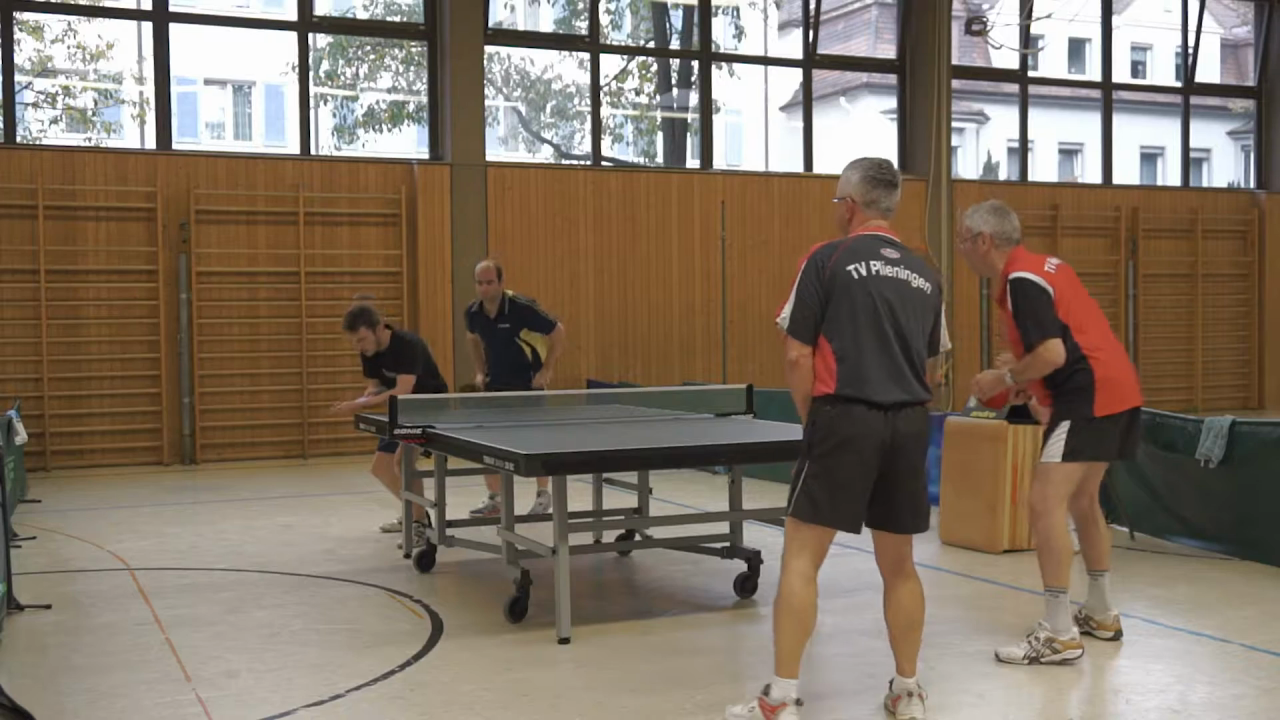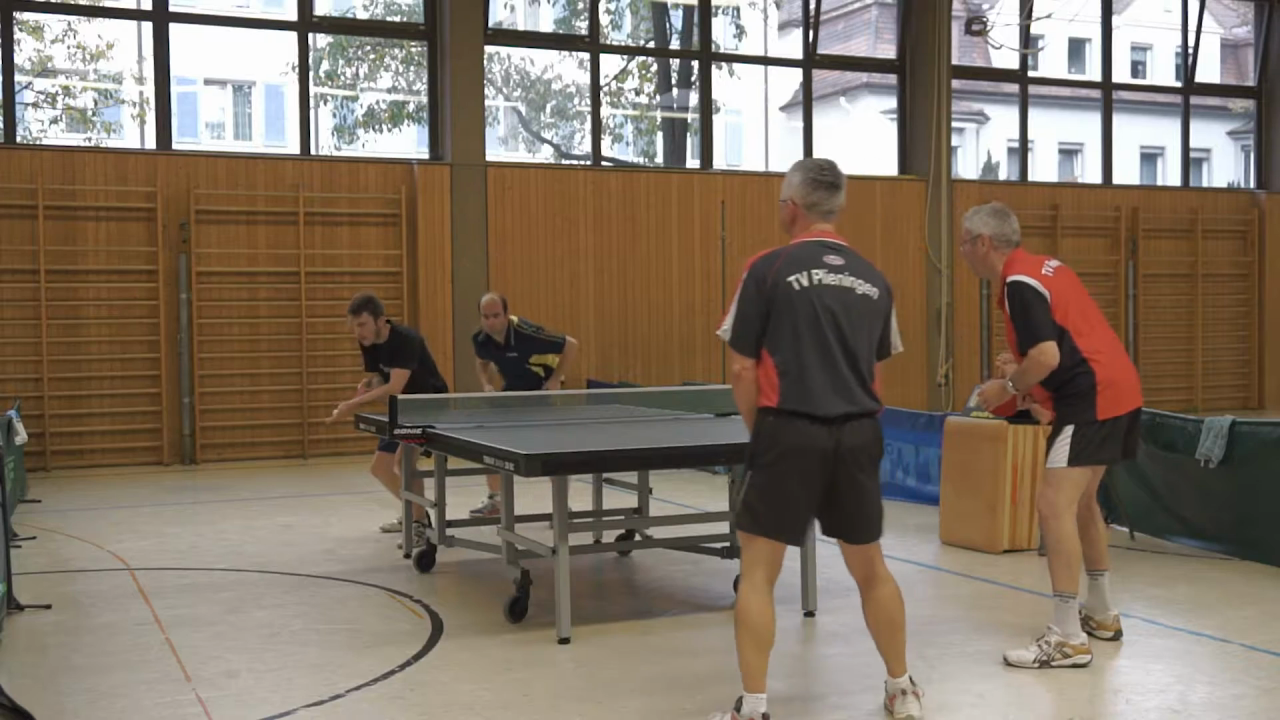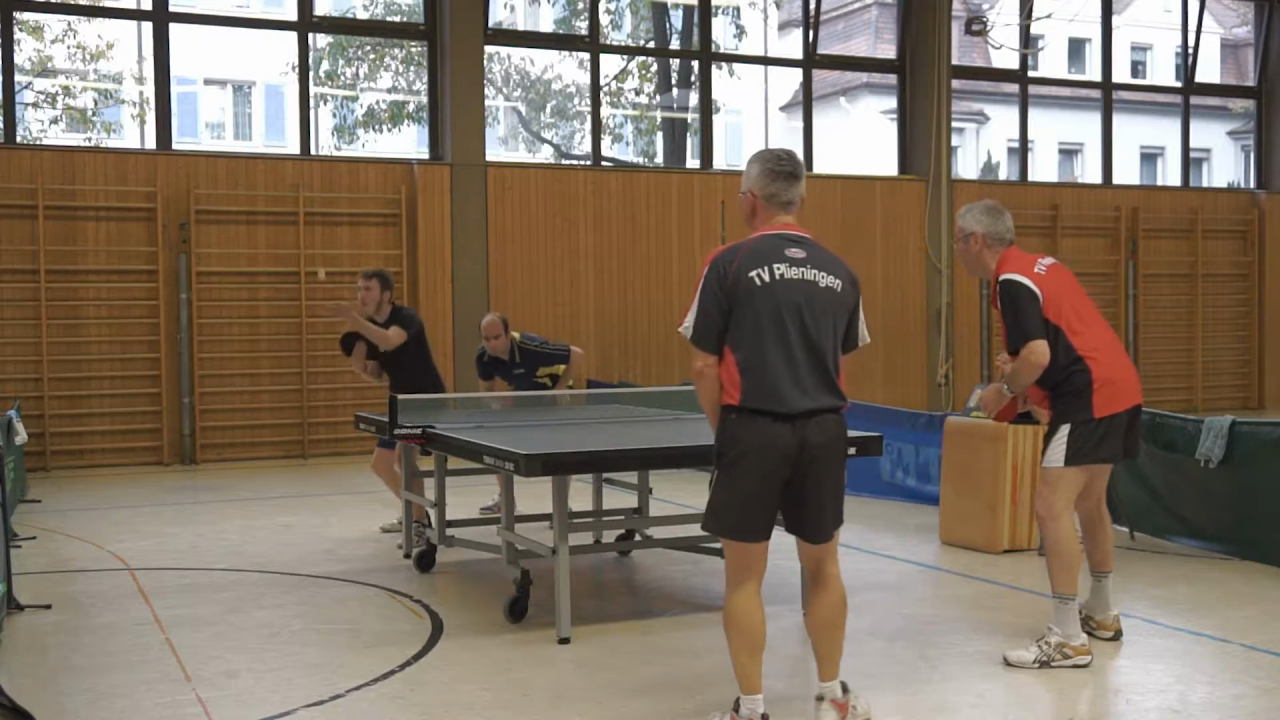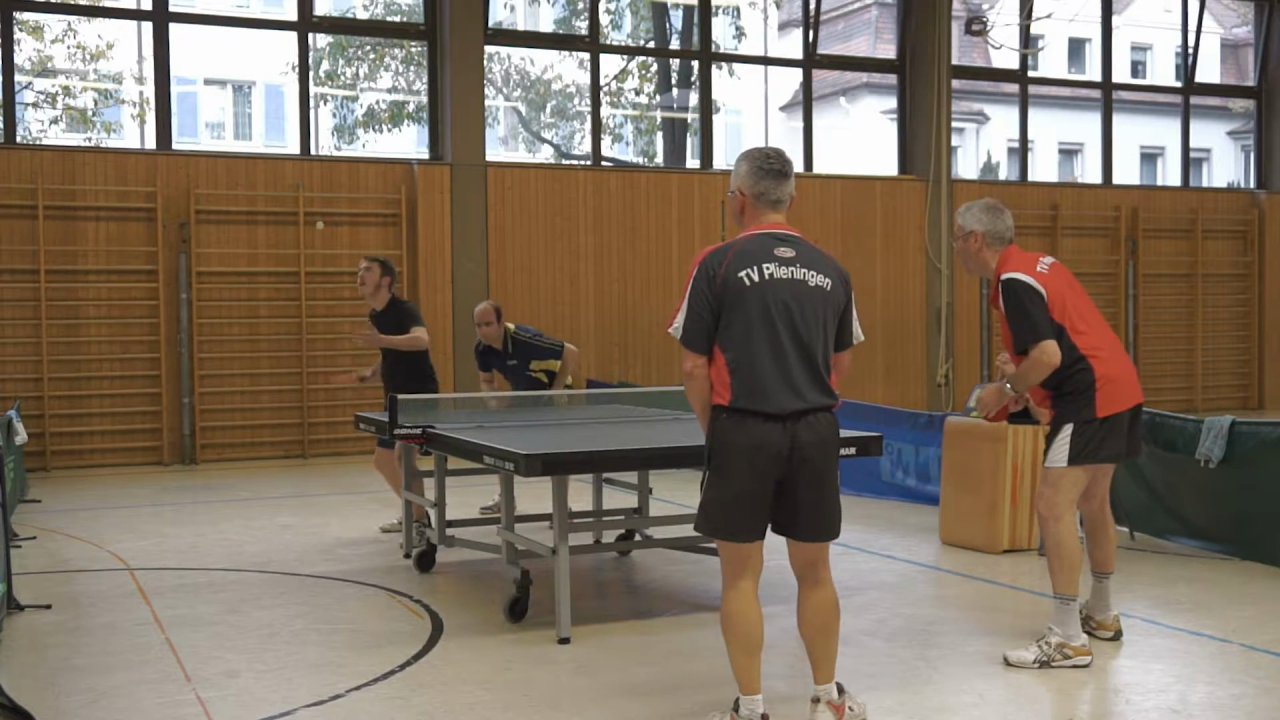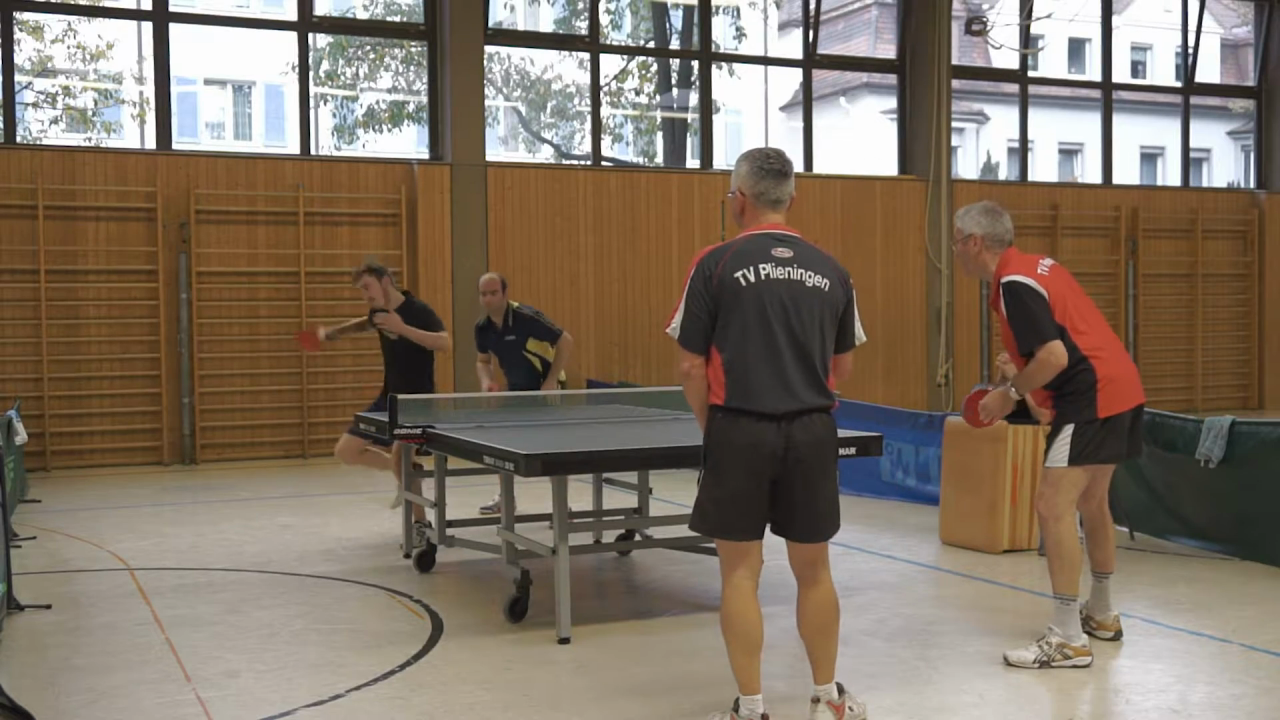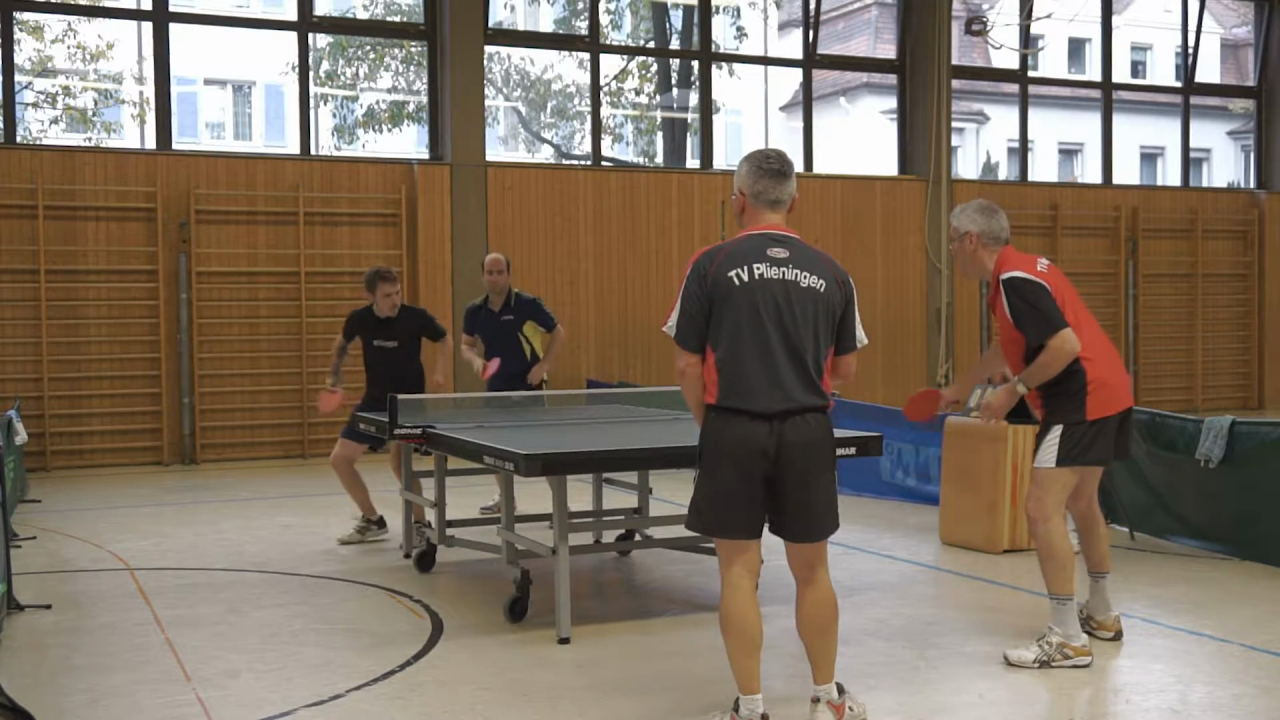
dt=0.3s
person 1, frame 1
left shoulder: (827, 260)
right shoulder: (923, 274)
left elbow: (798, 356)
left wrist: (812, 422)
left hip: (846, 421)
right hip: (909, 426)
left knee: (801, 559)
right knee: (898, 565)
person 1, frame 2
left shoulder: (769, 268)
right shoulder: (872, 281)
left elbow: (741, 367)
left wrist: (759, 432)
left hip: (791, 434)
right hip: (857, 435)
left knee: (757, 574)
right knee: (870, 569)
person 1, frame 3
left shoulder: (729, 264)
right shoulder: (839, 272)
left elbow: (704, 365)
right elbow: (843, 360)
left wrist: (721, 430)
left hip: (754, 431)
right hip: (823, 431)
left knee: (744, 576)
right knee: (822, 569)
person 1, frame 4
left shoulder: (718, 264)
right shoulder: (831, 270)
left elbow: (694, 367)
right elbow: (840, 362)
left wrist: (712, 430)
left hip: (745, 432)
right hip: (815, 432)
left knee: (741, 577)
right knee: (814, 572)
person 1, frame 5
left shoulder: (716, 264)
right shoulder: (831, 272)
left elbow: (692, 366)
right elbow: (841, 366)
left wrist: (711, 430)
left hip: (741, 433)
right hip: (811, 433)
left knee: (740, 575)
right knee: (813, 571)
person 1, frame 6
left shoulder: (711, 264)
right shoulder: (831, 273)
left elbow: (688, 364)
right elbow: (845, 367)
left wrist: (709, 427)
left hip: (736, 432)
right hip: (807, 433)
left knee: (739, 573)
right knee: (812, 572)
person 2, frame 1
left shoulder: (1021, 281)
right shoulder: (1039, 267)
left elbow: (1052, 354)
left wrist: (1005, 379)
right wrist: (1020, 372)
left hip: (1090, 398)
right hip: (1114, 389)
left knee: (1046, 502)
right knee: (1081, 500)
left ankle: (1058, 634)
right ankle: (1100, 613)
person 2, frame 2
left shoulder: (1019, 284)
right shoulder: (1042, 267)
left elbow: (1046, 357)
left wrist: (1007, 387)
right wrist: (1022, 381)
left hip: (1090, 401)
right hip: (1114, 390)
left knee: (1054, 506)
right knee: (1081, 501)
left ankle: (1067, 637)
right ankle: (1100, 613)
person 2, frame 3
left shoulder: (1012, 282)
right shoulder: (1039, 264)
left elbow: (1036, 355)
left wrist: (1003, 390)
right wrist: (1022, 385)
left hip: (1089, 399)
right hip: (1117, 387)
left knee: (1051, 507)
right knee: (1089, 502)
left ankle: (1068, 638)
right ankle: (1101, 614)
person 2, frame 4
left shoulder: (1013, 281)
right shoulder: (1036, 264)
left elbow: (1047, 355)
left wrist: (1005, 389)
right wrist: (1021, 384)
left hip: (1089, 398)
right hip: (1116, 387)
left knee: (1053, 508)
right knee: (1092, 502)
left ankle: (1068, 639)
right ankle: (1101, 614)
person 2, frame 5
left shoulder: (1014, 284)
right shoulder: (1034, 265)
left elbow: (1054, 356)
left wrist: (1009, 394)
right wrist: (1017, 389)
left hip: (1092, 398)
right hip: (1117, 388)
left knee: (1053, 508)
right knee: (1091, 502)
left ankle: (1068, 639)
right ankle: (1101, 614)
person 2, frame 6
left shoulder: (1014, 281)
right shoulder: (1023, 268)
left elbow: (1066, 346)
right elbow: (1009, 346)
left wrist: (1014, 391)
right wrist: (959, 388)
left hip: (1082, 401)
right hip: (1104, 393)
left knee: (1042, 511)
right knee: (1081, 503)
left ankle: (1068, 639)
right ankle: (1101, 614)
person 3, frame 1
left shoulder: (409, 344)
right shoulder: (368, 349)
left elbow: (402, 393)
right elbow: (375, 385)
left wrist: (359, 405)
right wrist: (370, 395)
left knee: (402, 458)
right knee: (381, 468)
left ankle: (420, 525)
right ankle: (414, 514)
person 3, frame 2
left shoulder: (407, 339)
right shoulder: (368, 343)
left elbow: (395, 388)
right elbow: (379, 381)
left wrist: (353, 405)
right wrist: (367, 385)
left knee: (404, 458)
right knee: (380, 468)
left ankle: (420, 525)
right ankle: (415, 514)
person 3, frame 3
left shoulder: (406, 318)
right shoulder: (369, 326)
left elbow: (389, 341)
right elbow: (376, 373)
left wrist: (357, 322)
right wrist: (359, 364)
left knee: (404, 455)
right knee: (380, 464)
left ankle: (420, 524)
right ankle: (414, 514)
person 3, frame 4
left shoulder: (404, 310)
right shoulder: (374, 316)
left elbow: (422, 341)
left wrist: (383, 340)
right wrist: (371, 373)
left hip: (420, 396)
right hip: (396, 399)
left knee: (402, 455)
right knee: (382, 461)
left ankle: (420, 524)
right ankle: (413, 513)
person 3, frame 5
left shoulder: (419, 310)
right shoulder: (376, 309)
left elbow: (445, 344)
right elbow: (366, 322)
left wrist: (404, 329)
right wrist: (333, 331)
left hip: (417, 398)
right hip: (388, 397)
left knee: (396, 455)
right knee: (345, 451)
left ankle: (420, 524)
person 3, frame 6
left shoulder: (415, 316)
right shoulder: (358, 318)
left elbow: (445, 339)
right elbow: (342, 342)
left wrist: (440, 373)
right wrist: (333, 375)
right hip: (373, 402)
left knee: (397, 460)
right knee: (339, 460)
left ankle: (420, 524)
right ankle: (373, 520)
person 4, frame 1
left shoulder: (522, 308)
right shoulder: (472, 312)
left elbow: (558, 333)
left wrist: (546, 370)
right wrist: (480, 370)
left hip: (528, 384)
right hip: (495, 384)
left ankle: (543, 495)
right ankle: (495, 499)
person 4, frame 2
left shoulder: (527, 334)
right shoulder: (479, 338)
left elbow: (571, 346)
right elbow: (482, 364)
left wrist: (555, 379)
right wrist: (487, 385)
left hip: (543, 388)
right hip: (513, 389)
right ankle: (494, 499)
person 4, frame 3
left shoulder: (532, 348)
right shoulder: (483, 357)
left elbow: (577, 355)
right elbow: (487, 389)
left wrist: (559, 388)
left hip: (552, 391)
right hip: (522, 394)
person 4, frame 4
left shoulder: (526, 340)
right shoulder: (481, 349)
left elbow: (571, 353)
right elbow: (487, 381)
left wrist: (557, 390)
left hip: (551, 390)
right hip: (522, 393)
person 4, frame 5
left shoulder: (528, 318)
right shoulder: (482, 327)
left elbow: (566, 342)
right elbow: (483, 361)
left wrist: (551, 381)
right wrist: (486, 381)
left hip: (543, 387)
right hip: (516, 388)
person 4, frame 6
left shoulder: (528, 304)
right shoulder: (474, 310)
left elbow: (558, 333)
right elbow: (466, 345)
left wrist: (543, 365)
right wrist: (475, 360)
left hip: (528, 383)
right hip: (496, 385)
